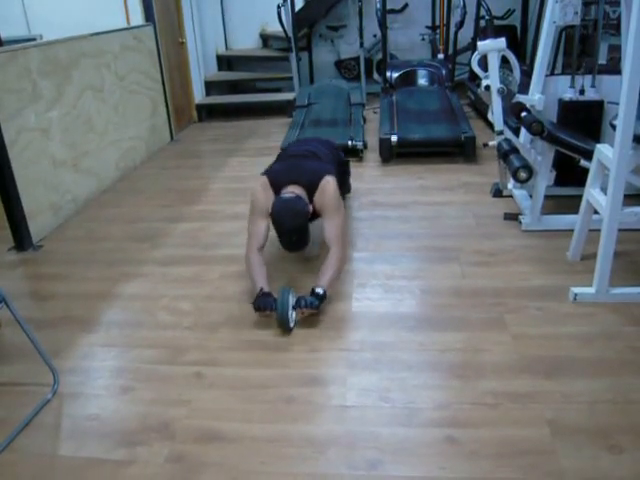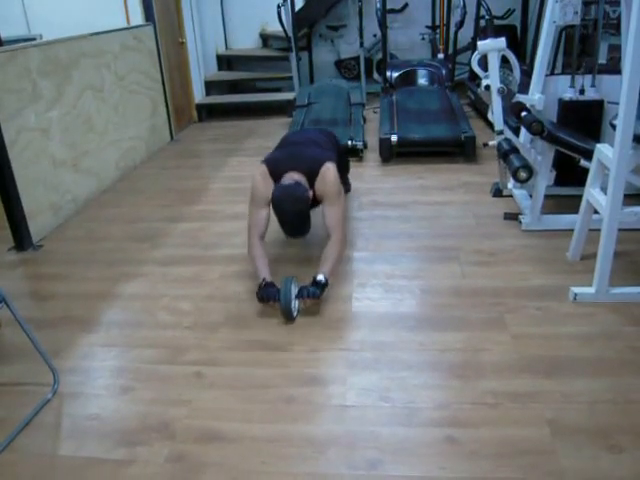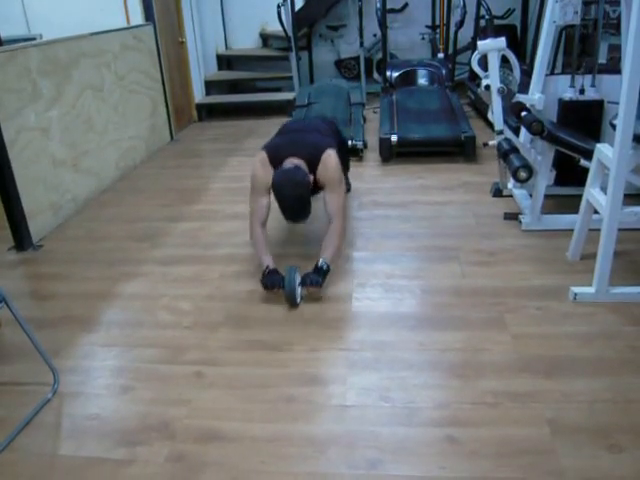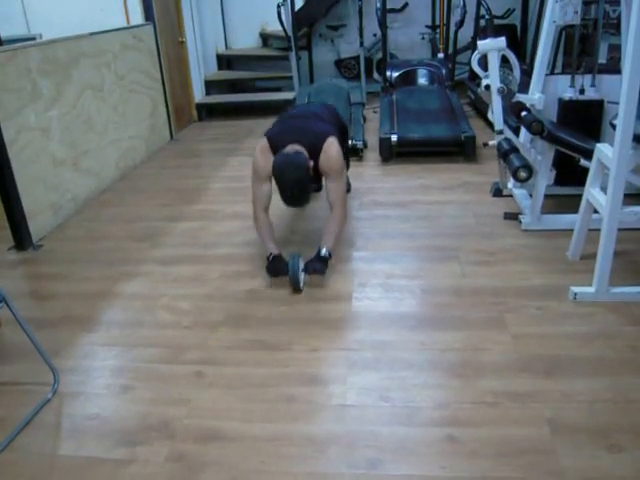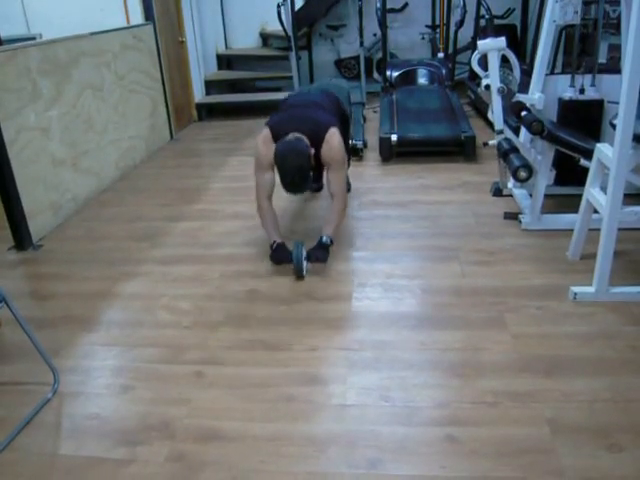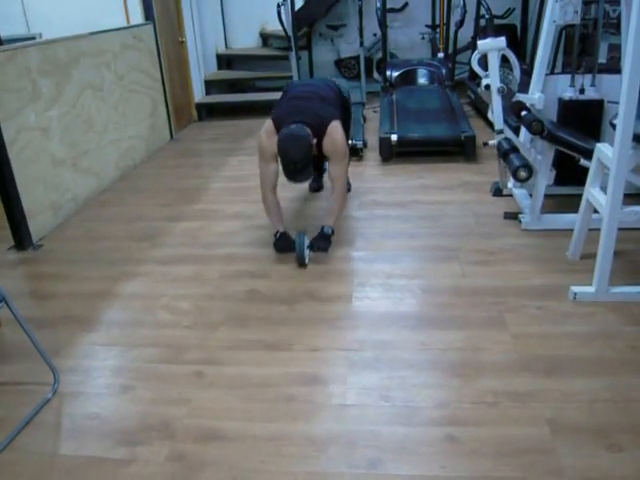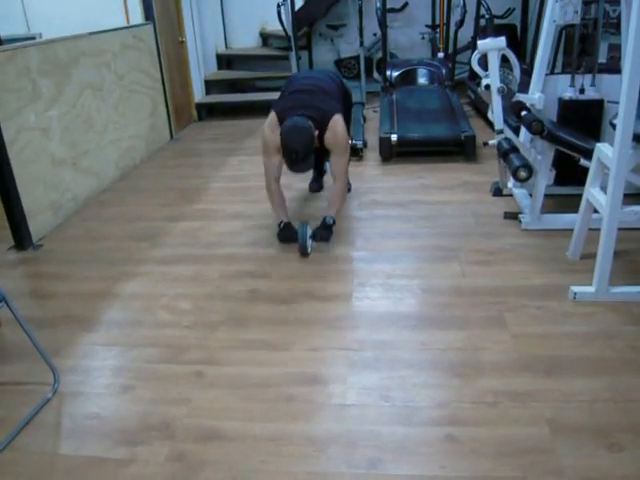
dt=0.1s
person 1, frame 1
left shoulder: (326, 189)
right shoulder: (263, 191)
left elbow: (337, 249)
right elbow: (254, 249)
left wrist: (318, 293)
right wrist: (262, 292)
left hip: (329, 151)
right hip: (291, 152)
left ankle: (343, 184)
person 1, frame 2
left shoulder: (327, 175)
right shoulder: (263, 179)
left elbow: (337, 235)
right elbow: (255, 238)
left wrist: (320, 281)
right wrist: (266, 282)
left hip: (328, 141)
right hip: (292, 141)
left ankle: (342, 180)
person 1, frame 3
left shoulder: (328, 162)
right shoulder: (263, 167)
left elbow: (337, 222)
right elbow: (257, 225)
left wrist: (322, 268)
right wrist: (269, 269)
left hip: (329, 129)
left ankle: (342, 177)
person 1, frame 4
left shoulder: (330, 151)
right shoulder: (264, 154)
left elbow: (338, 208)
right elbow: (260, 211)
left wrist: (323, 254)
right wrist: (273, 256)
left hip: (330, 113)
right hip: (292, 116)
right ankle: (317, 178)
person 1, frame 5
left shoulder: (331, 142)
right shoulder: (265, 144)
left elbow: (338, 198)
right elbow: (263, 200)
left wrist: (325, 242)
right wrist: (276, 243)
left hip: (334, 100)
right hip: (293, 102)
right ankle: (317, 175)
person 1, frame 6
left shoulder: (333, 133)
right shoulder: (268, 135)
left elbow: (339, 189)
right elbow: (268, 190)
left wrist: (326, 232)
right wrist: (280, 233)
left hip: (333, 92)
left knee: (339, 157)
right ankle: (318, 171)
person 1, frame 7
left shoulder: (335, 128)
right shoulder: (271, 129)
left elbow: (340, 180)
right elbow: (272, 181)
left wrist: (328, 222)
right wrist: (283, 223)
left hip: (335, 84)
left knee: (340, 151)
right ankle: (318, 172)
